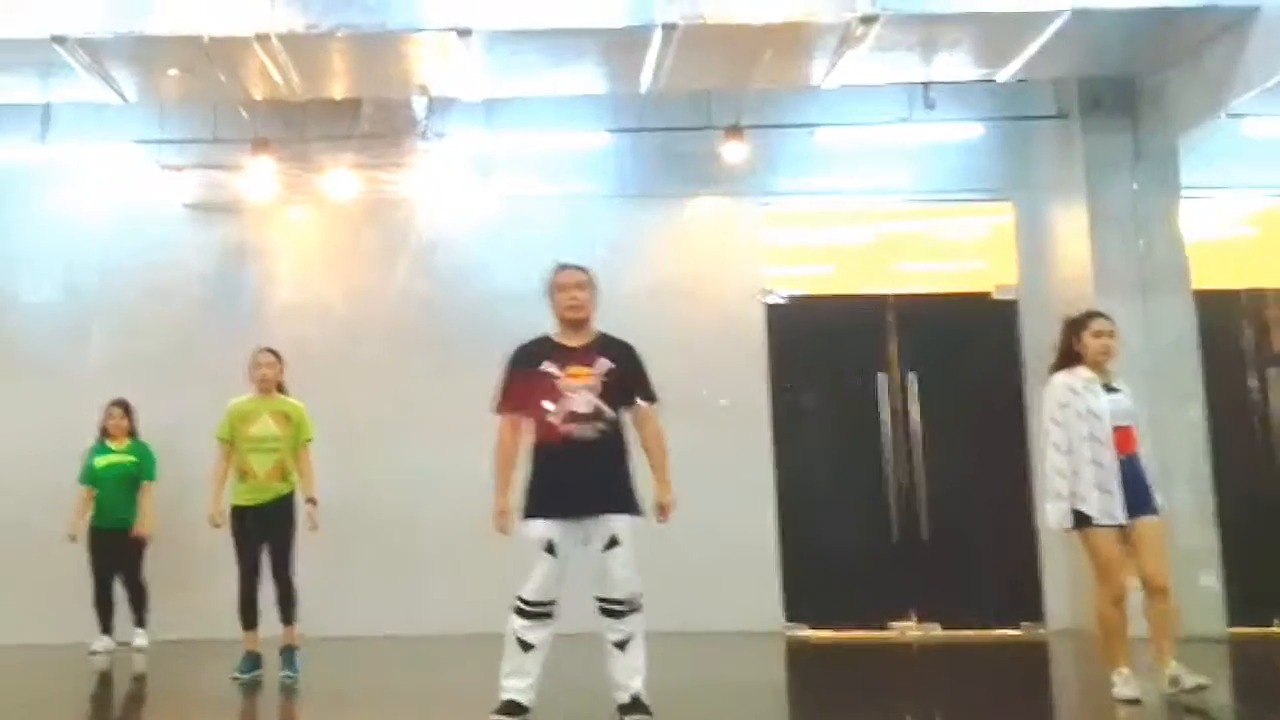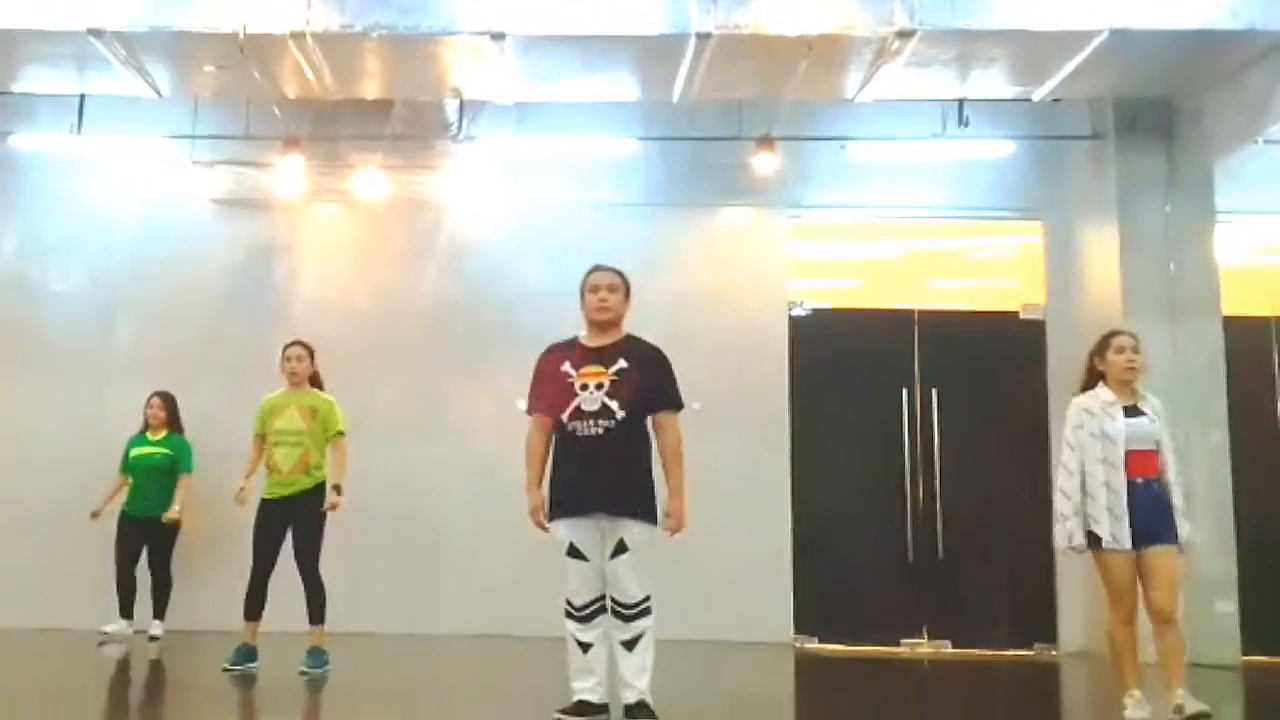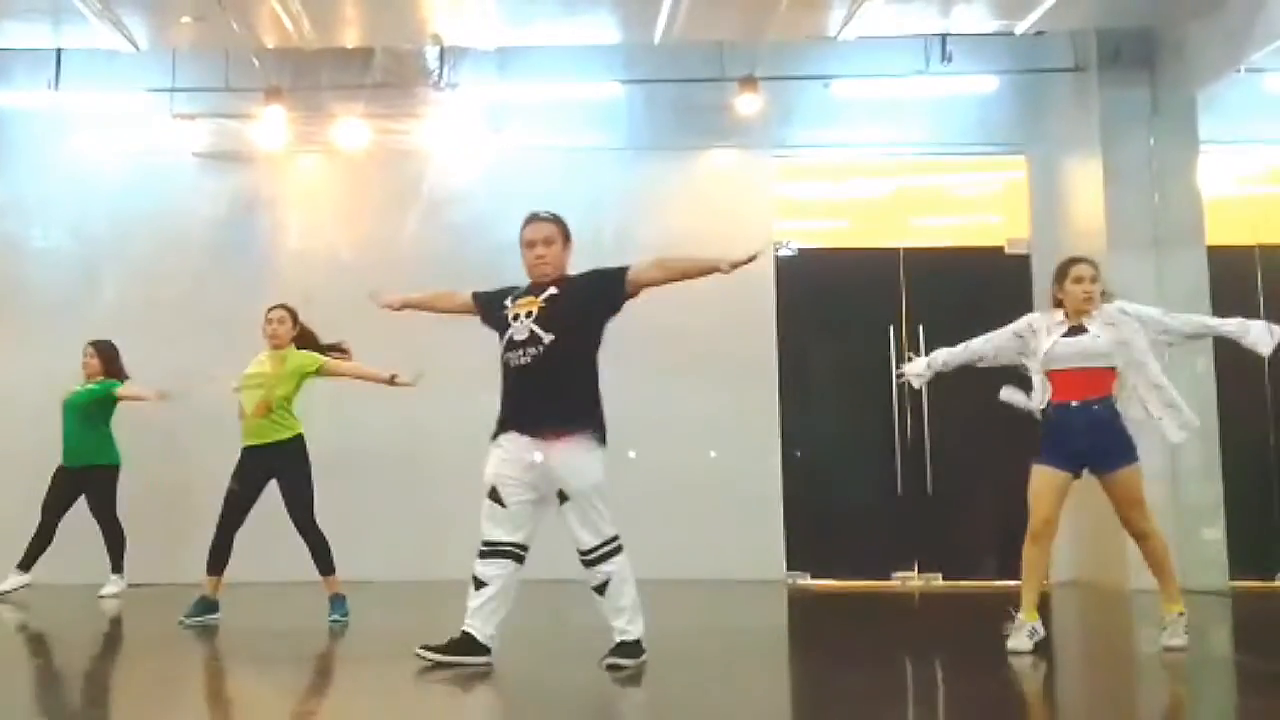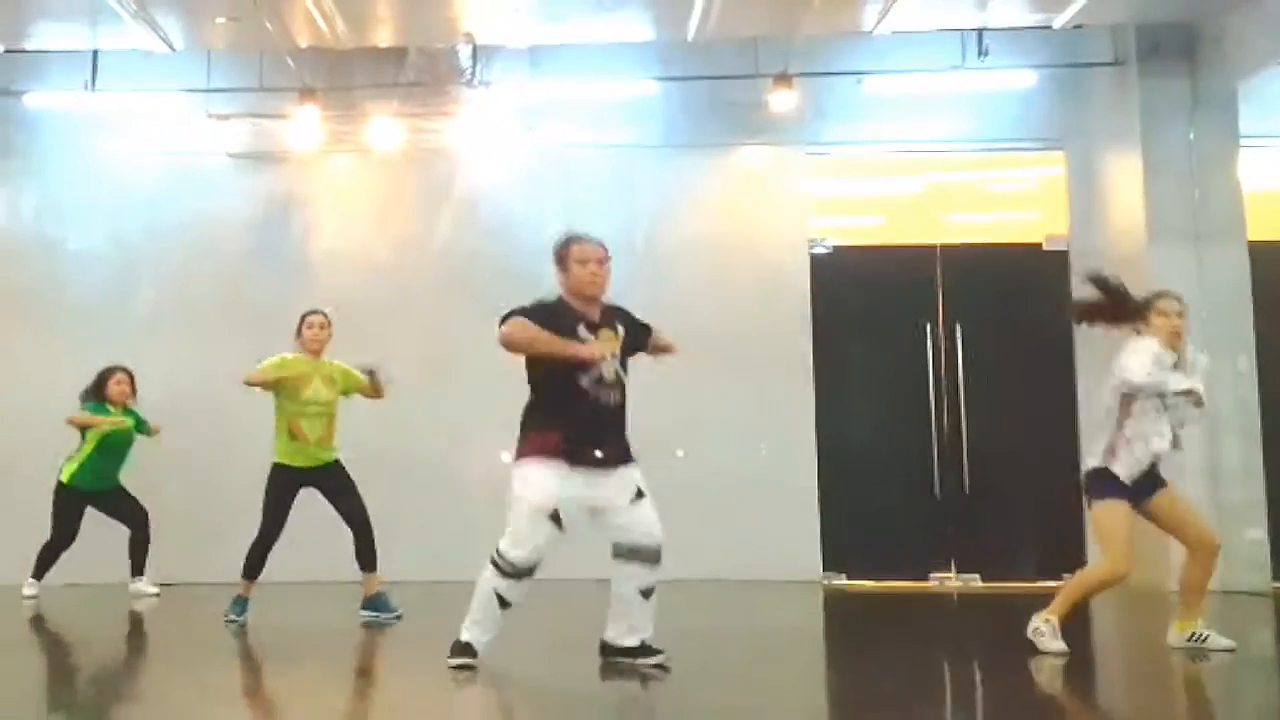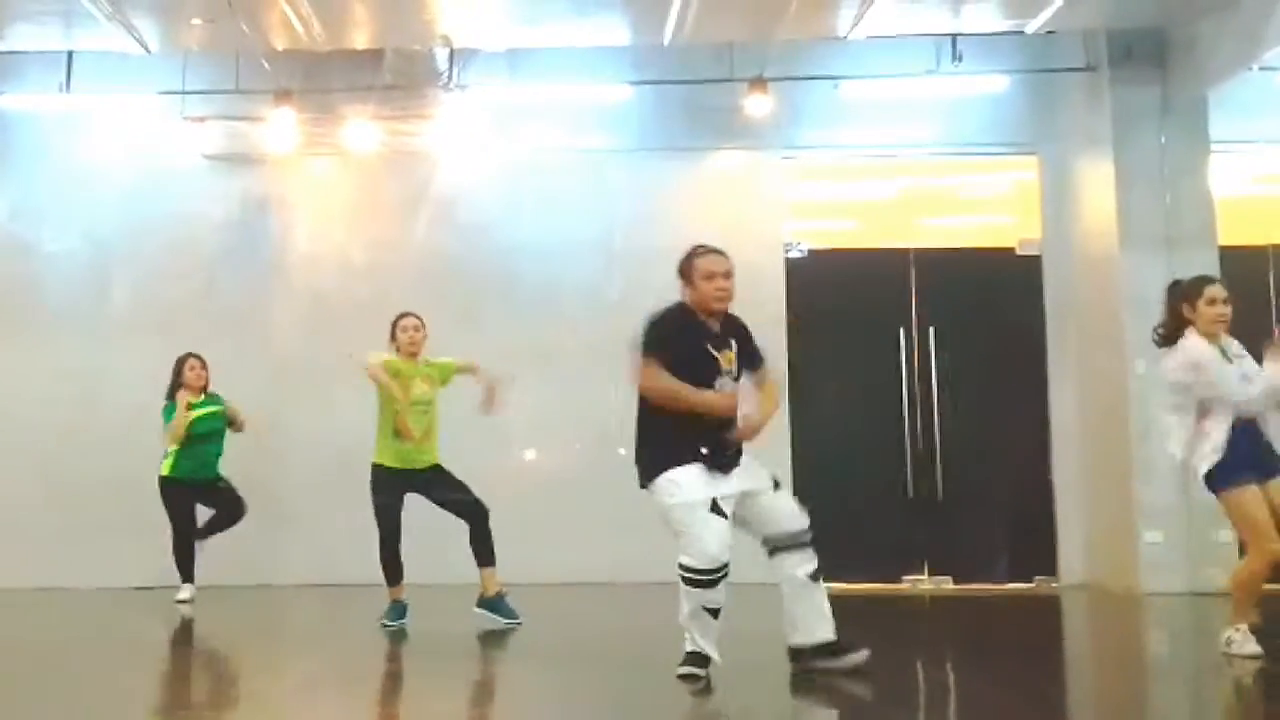
dt=1s
person 1, frame 1
left shoulder: (620, 354)
right shoulder: (529, 357)
left elbow: (646, 419)
right elbow: (510, 427)
left wrist: (663, 483)
right wrist: (501, 493)
left hip: (611, 497)
right hip: (549, 500)
left knee: (621, 595)
right knee: (536, 596)
person 1, frame 2
left shoulder: (647, 358)
right shoulder: (554, 358)
left elbow: (666, 428)
right elbow: (540, 426)
left wrist: (676, 494)
right wrist: (533, 489)
left hip: (629, 500)
right hip: (572, 500)
left knee: (630, 598)
right knee: (581, 601)
person 1, frame 3
left shoulder: (590, 287)
right shoulder: (508, 299)
left elbow: (648, 273)
right elbow: (460, 301)
left wrist: (716, 265)
right wrist: (406, 301)
left hip: (573, 435)
right hip: (514, 436)
left knee: (595, 539)
right knee: (498, 539)
left ankle: (629, 637)
right ankle: (476, 638)
person 1, frame 4
left shoulder: (619, 319)
right shoulder: (545, 315)
left elbow: (649, 340)
right elbow: (509, 334)
left wrist: (663, 344)
right wrist: (578, 350)
left hip: (611, 461)
right hip: (550, 459)
left knee: (645, 543)
right knee: (519, 554)
left ankle: (624, 640)
right ankle: (471, 638)
person 1, frame 5
left shoulder: (734, 329)
right shoulder: (671, 324)
left elbow: (765, 384)
right elbow: (651, 382)
left wrist: (758, 416)
right wrist: (717, 403)
left hip: (726, 459)
right hip: (676, 461)
left knee: (792, 530)
right knee: (708, 554)
left ankle: (812, 641)
right ankle: (699, 649)
person 2, frame 1
left shoulder: (1120, 387)
right shoulder: (1063, 385)
right elbow: (1058, 446)
left wrist: (1148, 486)
right wrist: (1060, 502)
left hip: (1134, 482)
right hip: (1094, 491)
left knee: (1158, 580)
right knee: (1112, 588)
left ankle: (1169, 668)
right ankle: (1121, 672)
person 2, frame 2
left shoulder: (1153, 406)
right shoulder: (1085, 407)
left elbow: (1167, 463)
right elbow: (1071, 467)
left wrist: (1180, 516)
right wrist: (1068, 522)
left hip: (1156, 506)
right hip: (1111, 511)
left knee: (1165, 608)
right knee: (1123, 610)
person 2, frame 3
left shoulder: (1120, 317)
right shoulder: (1036, 326)
left elbow: (1178, 323)
right elbow: (985, 345)
left wrist: (1248, 329)
right wrist: (929, 363)
left hip: (1106, 428)
right hip: (1058, 431)
left knee: (1140, 526)
right knee: (1039, 527)
left ankle: (1175, 612)
right ankle: (1027, 620)
person 2, frame 4
left shoulder: (1184, 356)
right shoulder: (1144, 351)
right elbow: (1136, 378)
left wrist: (1191, 389)
right wrist: (1177, 384)
left hip: (1143, 469)
right hip: (1110, 471)
left knee: (1207, 542)
right knee: (1116, 566)
left ankle: (1186, 627)
right ankle: (1047, 620)
person 2, frame 5
left shoulder: (1229, 345)
right shoulder: (1191, 355)
right elbow: (1243, 398)
right hip: (1223, 457)
left ankle: (1245, 606)
right ankle: (1237, 628)
person 3, frame 1
left shoulder: (294, 410)
right shoulder: (236, 409)
left elbow: (303, 460)
right elbow: (224, 457)
left wrist: (310, 499)
right wrist: (215, 500)
left hip: (281, 501)
right hip: (244, 504)
left knee: (282, 574)
right knee: (248, 578)
left ankle: (289, 647)
right ankle: (251, 653)
person 3, frame 2
left shoulder: (324, 404)
right shoulder: (269, 403)
left elbow: (338, 451)
right elbow: (258, 447)
left wrist: (335, 487)
right wrist: (245, 479)
left hip: (309, 495)
right hip: (273, 496)
left knee: (308, 569)
right knee: (260, 570)
left ankle: (317, 650)
right ankle: (248, 646)
person 3, frame 3
left shoulder: (300, 358)
right shoulder: (260, 360)
left elbow: (342, 367)
left wrist: (390, 378)
right wrist: (239, 385)
left hip: (286, 446)
right hip: (253, 451)
left knee: (305, 524)
right knee: (227, 523)
left ankle: (336, 596)
right ankle: (208, 600)
person 3, frame 4
left shoulder: (339, 372)
right shoulder: (284, 364)
left elbow: (375, 393)
right elbow: (251, 378)
left wrist: (374, 377)
right wrist: (286, 374)
left hip: (327, 464)
right hip: (287, 465)
left knee: (361, 523)
right knee: (268, 534)
left ankle: (373, 597)
right ankle: (241, 598)
person 3, frame 5
left shoulder: (434, 368)
right shoulder: (388, 366)
left elbow: (473, 368)
right elbow: (372, 366)
left wrist: (488, 386)
right wrist: (392, 389)
left hip: (428, 466)
right hip: (389, 469)
left knee: (477, 513)
right knee: (389, 537)
left ankle: (491, 595)
right ankle: (396, 602)
person 4, frame 1
left shoulder: (140, 450)
right shoulder: (96, 452)
left elbow: (146, 488)
right elbow: (87, 490)
left wrist: (144, 521)
right wrist: (75, 522)
left hip: (131, 526)
right hip: (101, 527)
left knee: (132, 576)
right knee: (101, 580)
left ankle: (140, 629)
right ankle: (105, 636)
person 4, frame 2
left shoulder: (178, 444)
right shoulder: (135, 441)
left elbow: (184, 479)
right elbow: (123, 477)
left wrist: (176, 507)
right wrist: (103, 504)
left hip: (162, 517)
right hip: (132, 514)
left knee: (159, 568)
right knee: (124, 565)
left ankle: (157, 622)
right ankle: (124, 621)
person 4, frame 3
left shoulder: (108, 386)
right shoulder: (85, 389)
left elbow: (128, 392)
left wrist: (150, 395)
left hip: (100, 463)
right hip: (73, 462)
left knee: (106, 517)
right knee: (49, 516)
left ankle: (117, 577)
right ankle: (21, 573)
person 4, frame 4
left shoulder: (130, 415)
right shoulder: (93, 410)
left elbow: (147, 429)
right elbow: (72, 418)
left wrist: (153, 429)
right wrist: (110, 421)
left hip: (107, 486)
right hip: (74, 485)
left knee: (140, 520)
right knee: (62, 538)
left ankle: (137, 581)
right ankle: (34, 580)
person 4, frame 5
left shoulder: (214, 402)
right shoulder: (172, 406)
left elbow: (238, 426)
right elbow: (176, 437)
left wrist: (233, 415)
right wrist: (181, 406)
left hip: (208, 477)
right hip: (176, 478)
left knee: (235, 508)
right knee: (184, 530)
left ankle: (195, 536)
right ankle: (186, 584)
